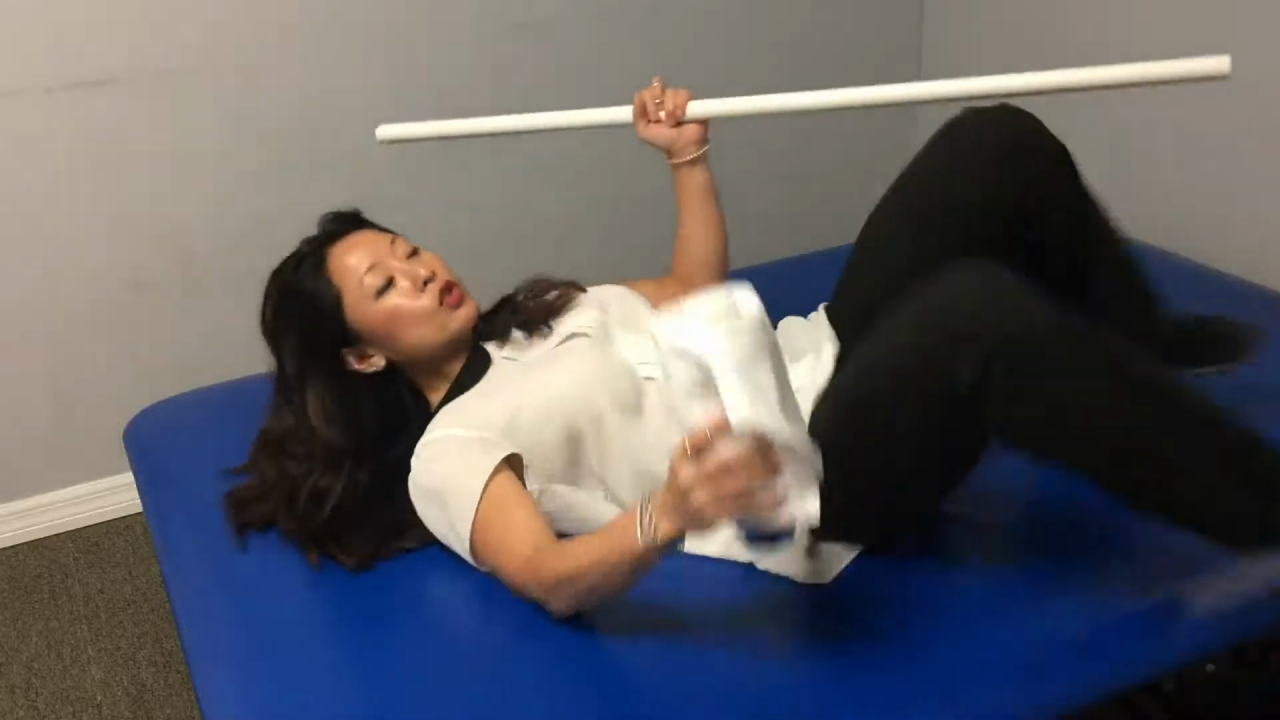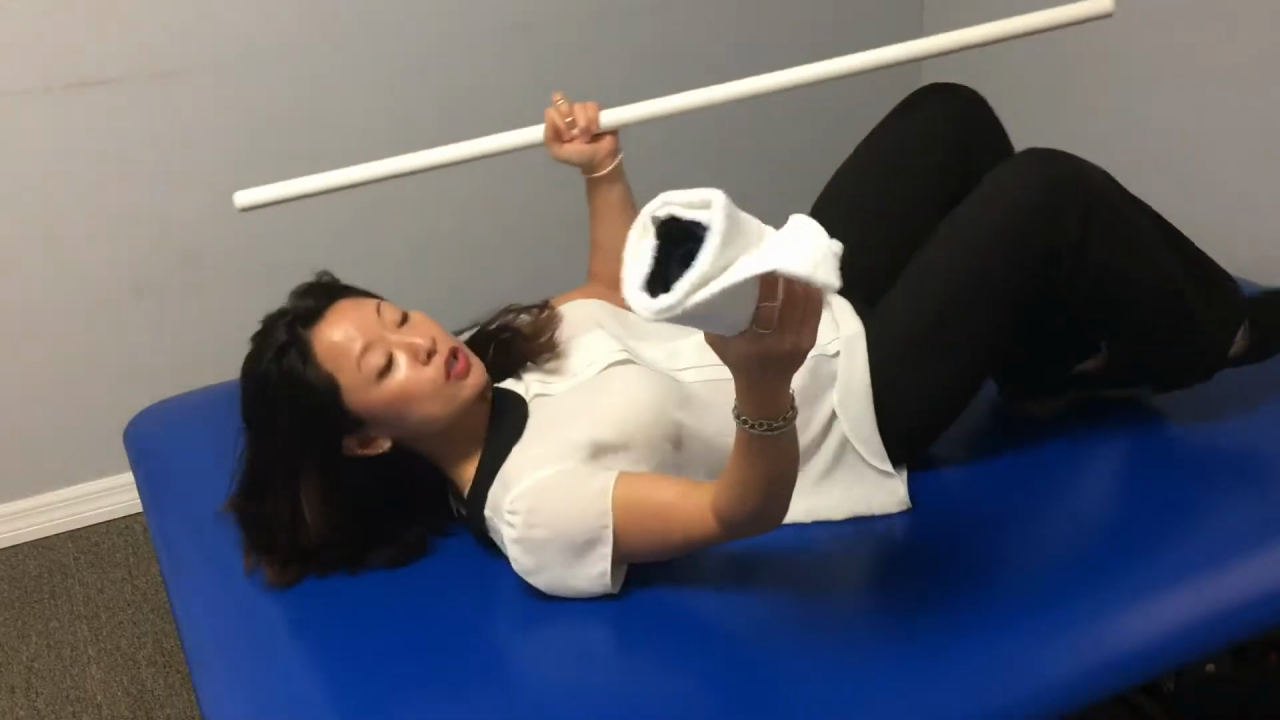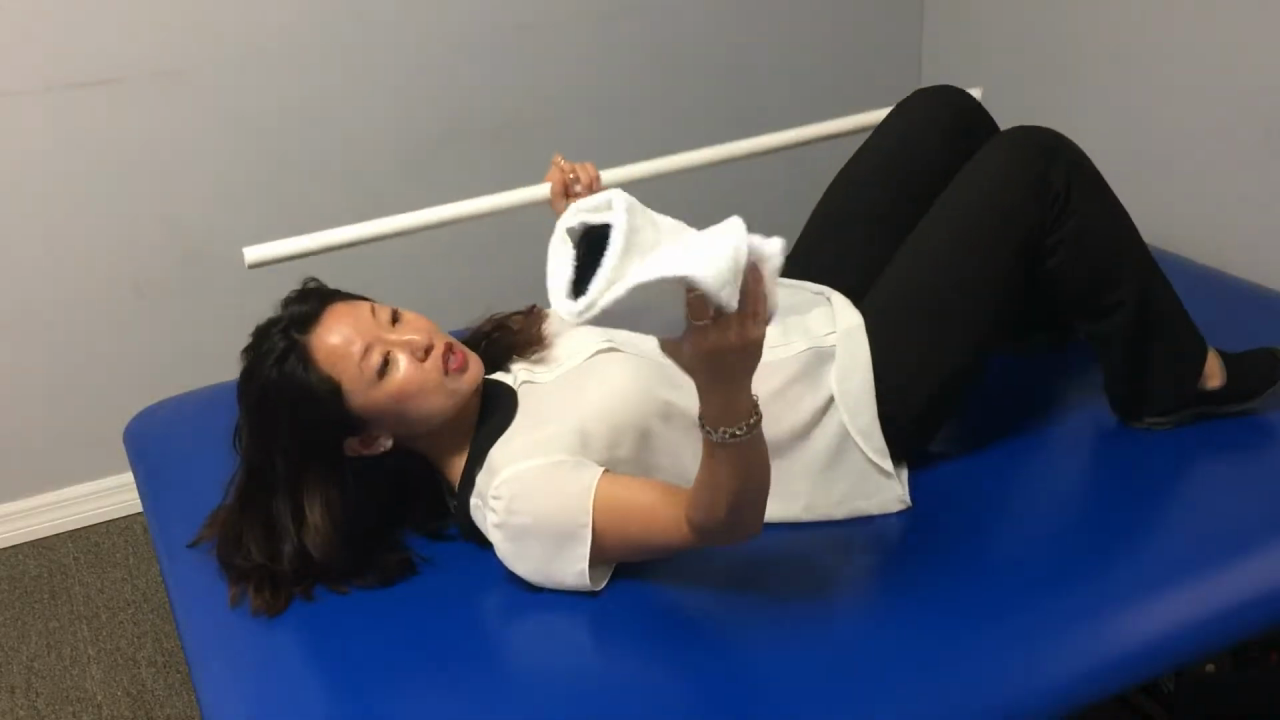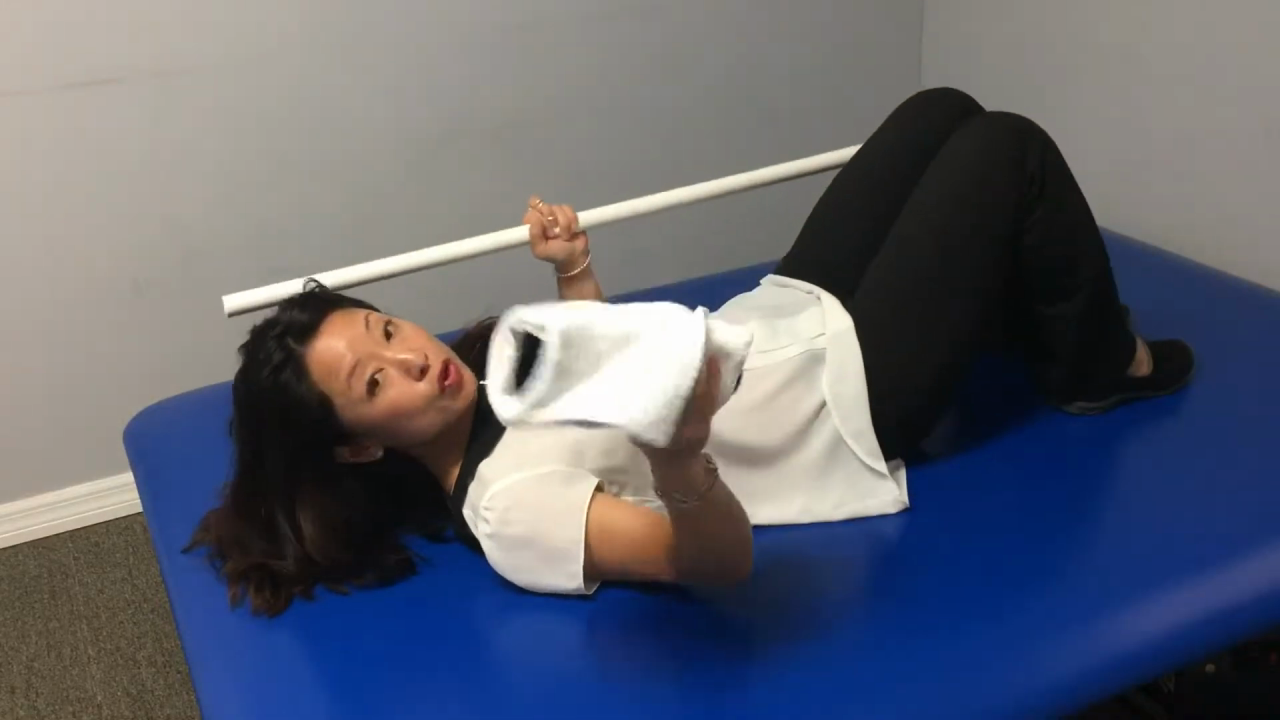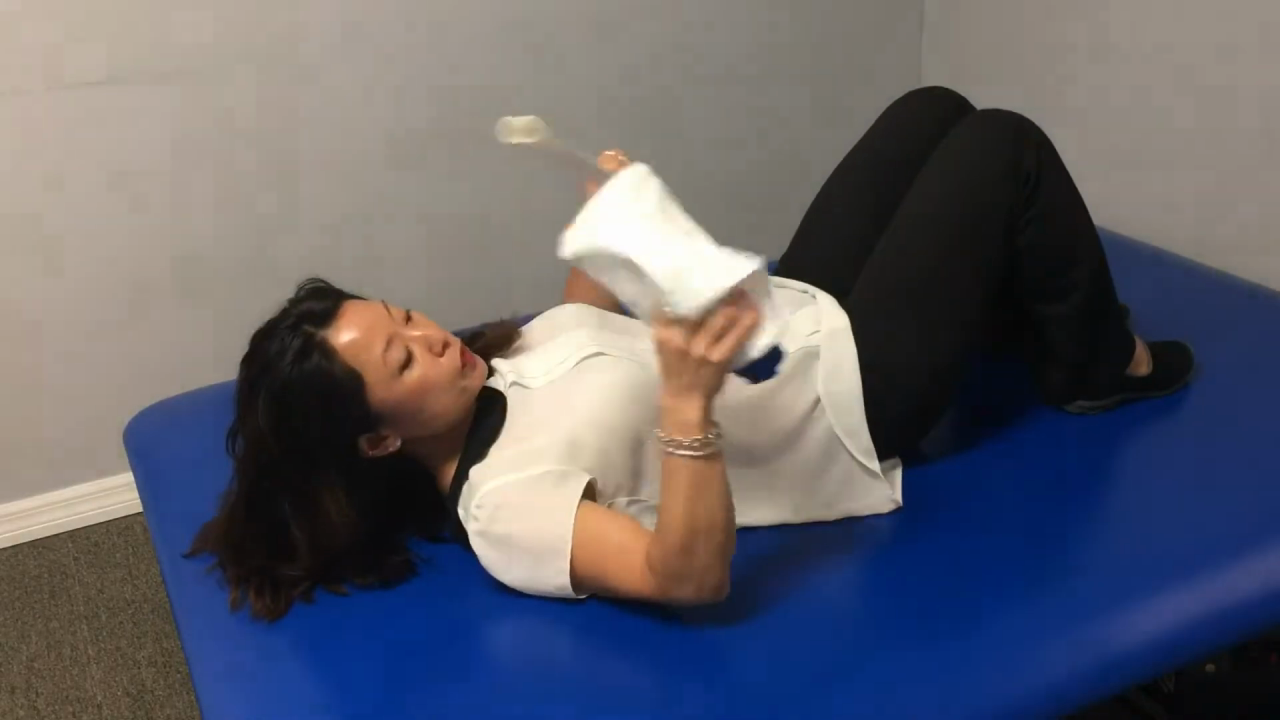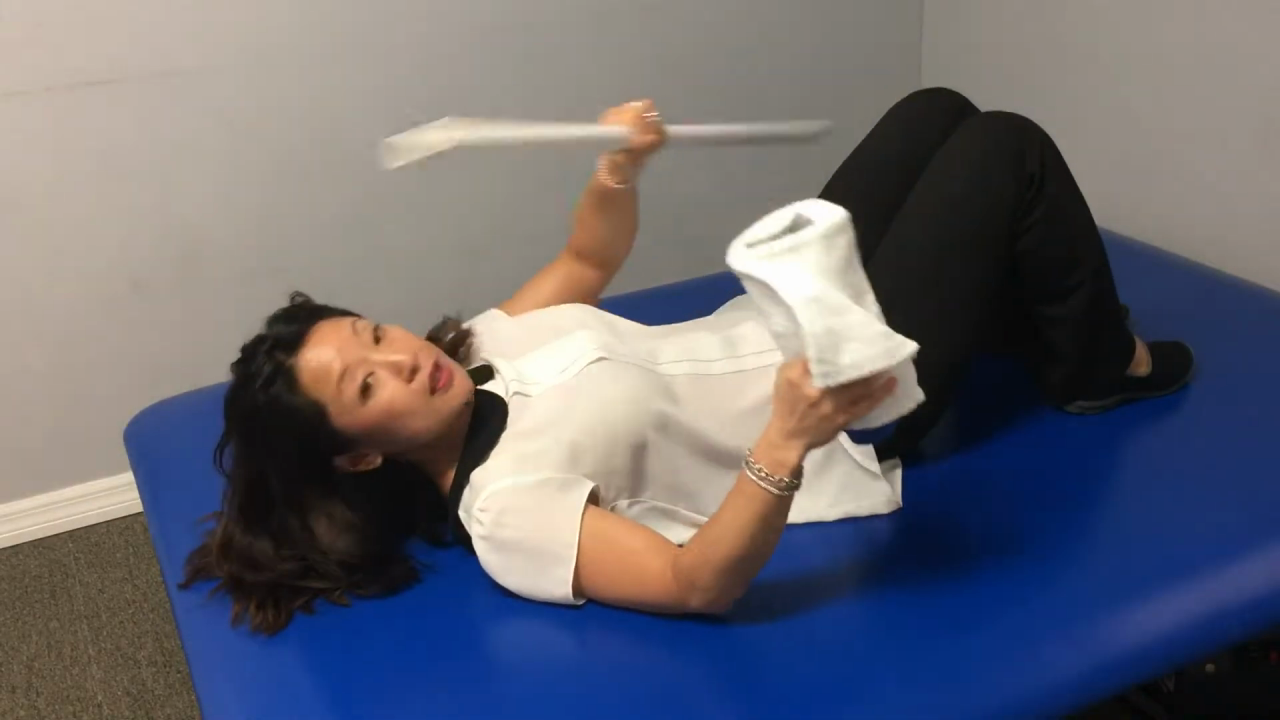
dt=0.7s
person 1, frame 1
left shoulder: (539, 313)
right shoulder: (448, 450)
left elbow: (697, 287)
right elbow: (547, 575)
left wrist: (687, 158)
right wrist: (670, 513)
left hip: (833, 350)
right hip: (826, 483)
left knee: (998, 143)
right knee: (976, 313)
left ankle: (1140, 342)
person 1, frame 2
left shoulder: (489, 352)
right shoulder: (530, 509)
left elbow: (616, 288)
right elbow: (741, 513)
left wrist: (602, 172)
right wrist: (764, 386)
left hip: (818, 320)
right hip: (862, 400)
left knee: (950, 114)
right knee: (1050, 190)
left ankle: (1053, 363)
person 1, frame 3
left shoulder: (488, 360)
right shoulder: (514, 499)
right elbow: (722, 518)
right wrist: (725, 391)
left hip: (803, 311)
right hip: (863, 398)
left knee: (944, 112)
right knee: (1038, 164)
left ankle: (1041, 298)
right ankle: (1168, 377)
person 1, frame 4
left shoulder: (491, 361)
right shoulder: (510, 509)
right elbow: (721, 554)
left wrist: (573, 274)
right wrist: (677, 450)
left hip: (789, 313)
right hip: (859, 392)
left knee: (945, 115)
right knee: (1010, 149)
left ankle: (1039, 322)
right ankle: (1096, 368)
person 1, frame 5
left shoulder: (482, 372)
right shoulder: (501, 508)
right elbow: (693, 577)
right wrist: (686, 404)
left hip: (798, 314)
right hip: (854, 393)
left knee: (934, 110)
right knee: (1003, 145)
left ankle: (1035, 328)
right ankle: (1097, 366)
person 1, frame 6
left shoulder: (474, 353)
right shoulder: (503, 511)
left elbow: (593, 259)
right elbow: (695, 585)
left wrist: (619, 174)
right wrist: (788, 443)
right hip: (859, 393)
left knee: (940, 111)
right knee: (1009, 148)
left ankle: (1033, 323)
right ankle: (1100, 369)
